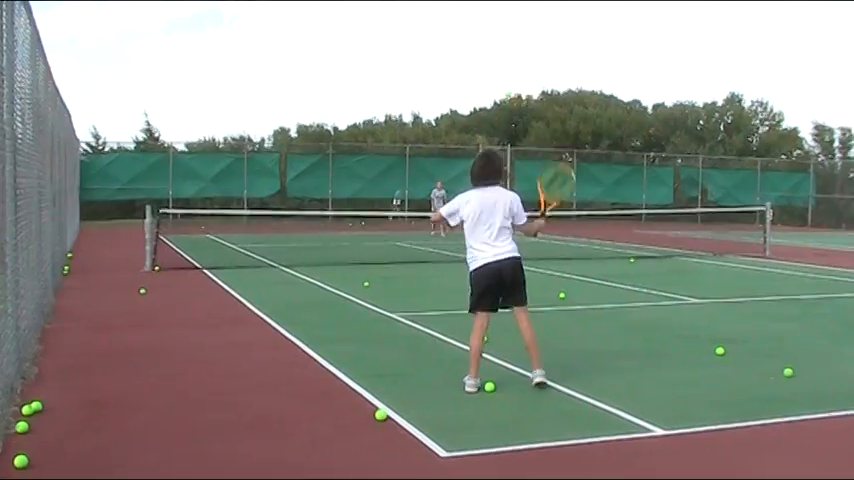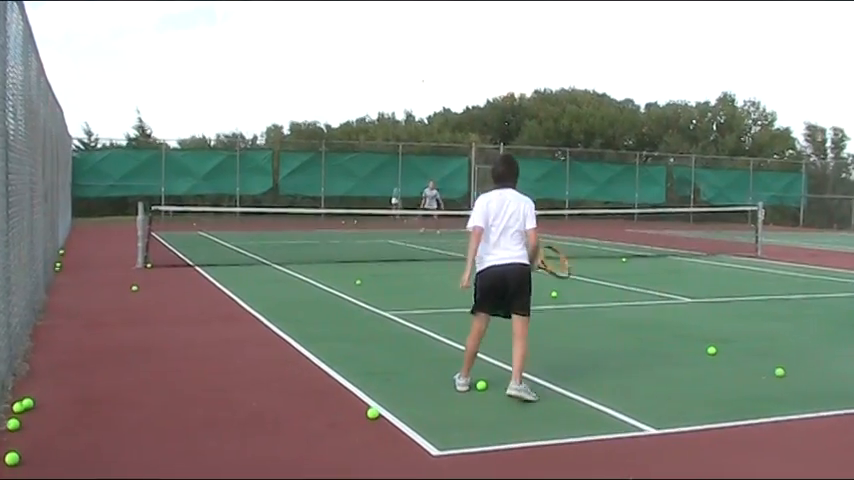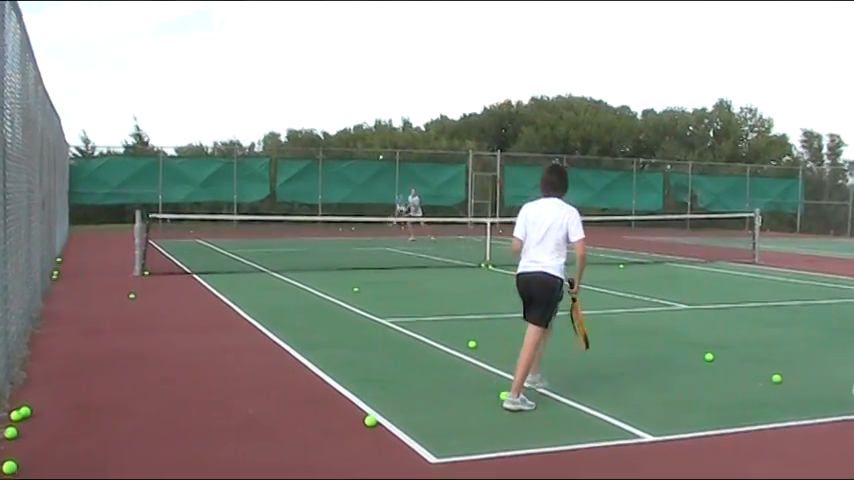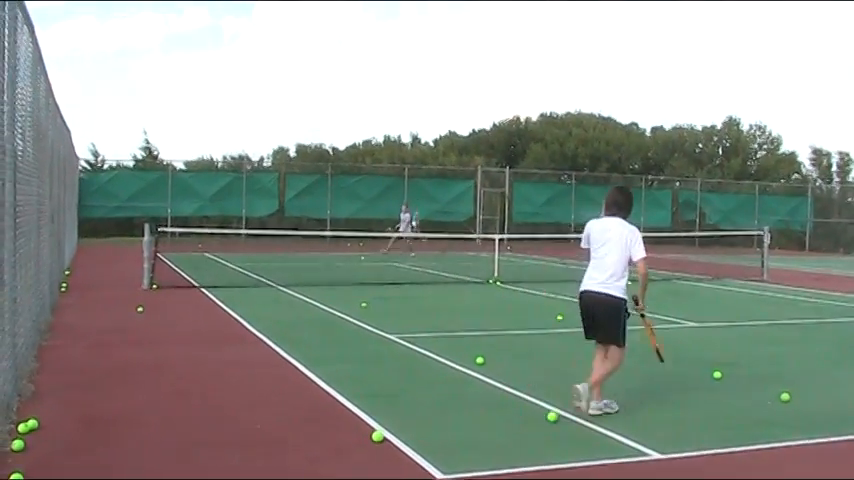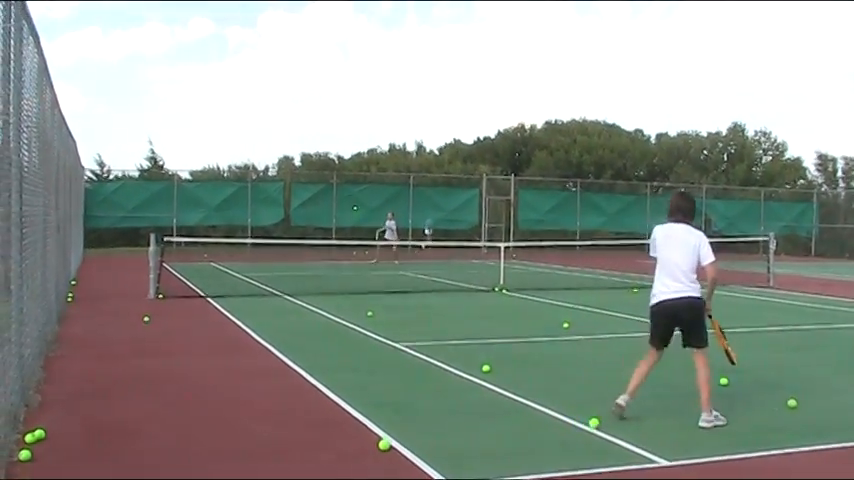
dt=0.4s
person 1, frame 1
left shoulder: (466, 199)
right shoulder: (510, 198)
left elbow: (435, 218)
right elbow: (527, 230)
left wrist: (455, 220)
right wrist: (540, 224)
left hip: (482, 266)
right hip: (511, 262)
left knee: (480, 324)
right knee: (522, 316)
left ankle: (472, 379)
right ankle: (538, 371)
person 1, frame 2
left shoulder: (484, 200)
right shoulder: (525, 202)
left elbow: (475, 233)
right elbow: (533, 241)
left wrist: (468, 269)
right wrist: (530, 263)
left hip: (489, 268)
right hip: (518, 268)
left knee: (479, 325)
right knee: (520, 329)
left ankle: (463, 377)
right ankle: (516, 382)
person 1, frame 3
left shoulder: (528, 208)
right shoulder: (569, 212)
left elbow: (516, 246)
right elbow: (580, 252)
right wrist: (577, 281)
left hip: (525, 274)
right hip: (549, 278)
left knee: (535, 329)
right knee: (535, 336)
left ankle: (532, 375)
right ankle: (514, 395)
person 1, frame 4
left shoulder: (593, 225)
right shoulder: (631, 232)
right elbow: (642, 270)
right wrist: (641, 298)
left hip: (587, 293)
right hip: (611, 297)
left knee: (601, 349)
right knee: (615, 357)
left ankle: (597, 400)
right ankle: (586, 387)
person 1, frame 5
left shoulder: (658, 231)
right shoulder: (698, 237)
right elbow: (712, 275)
right wrist: (708, 299)
left hip: (661, 302)
right hip: (690, 301)
left knee: (653, 355)
right knee: (700, 357)
left ankle: (625, 397)
right ankle: (707, 413)
